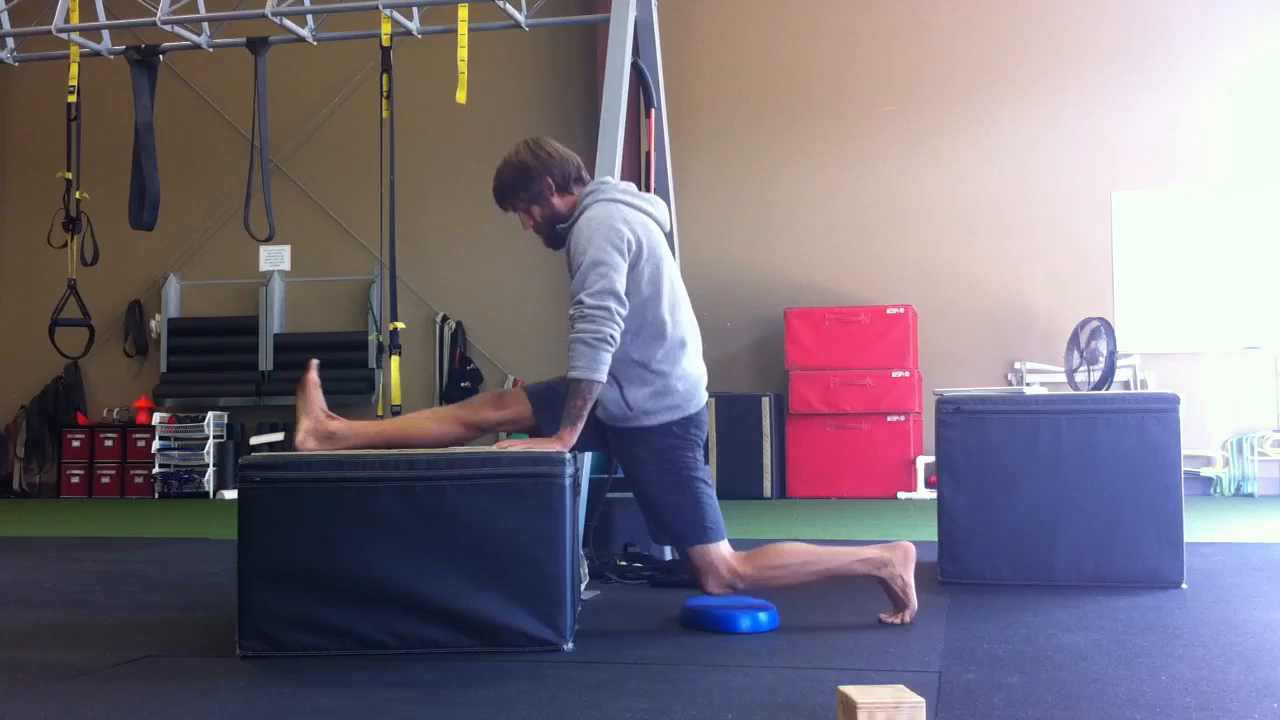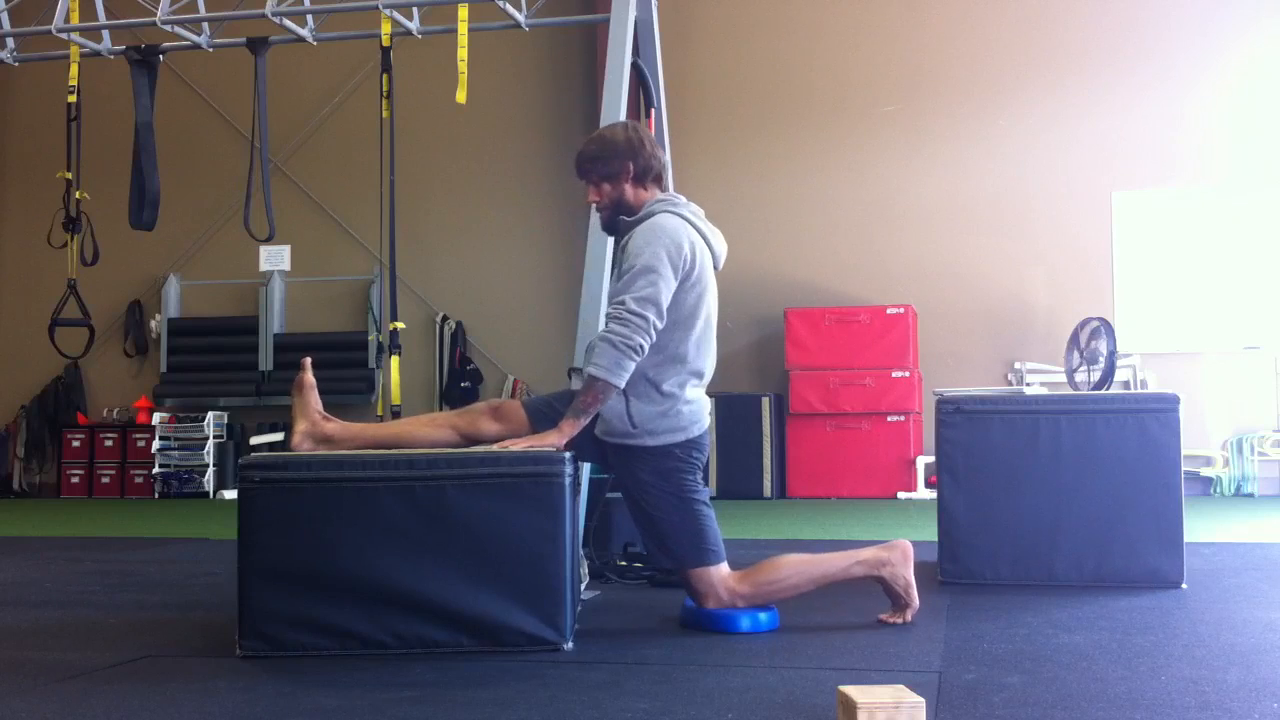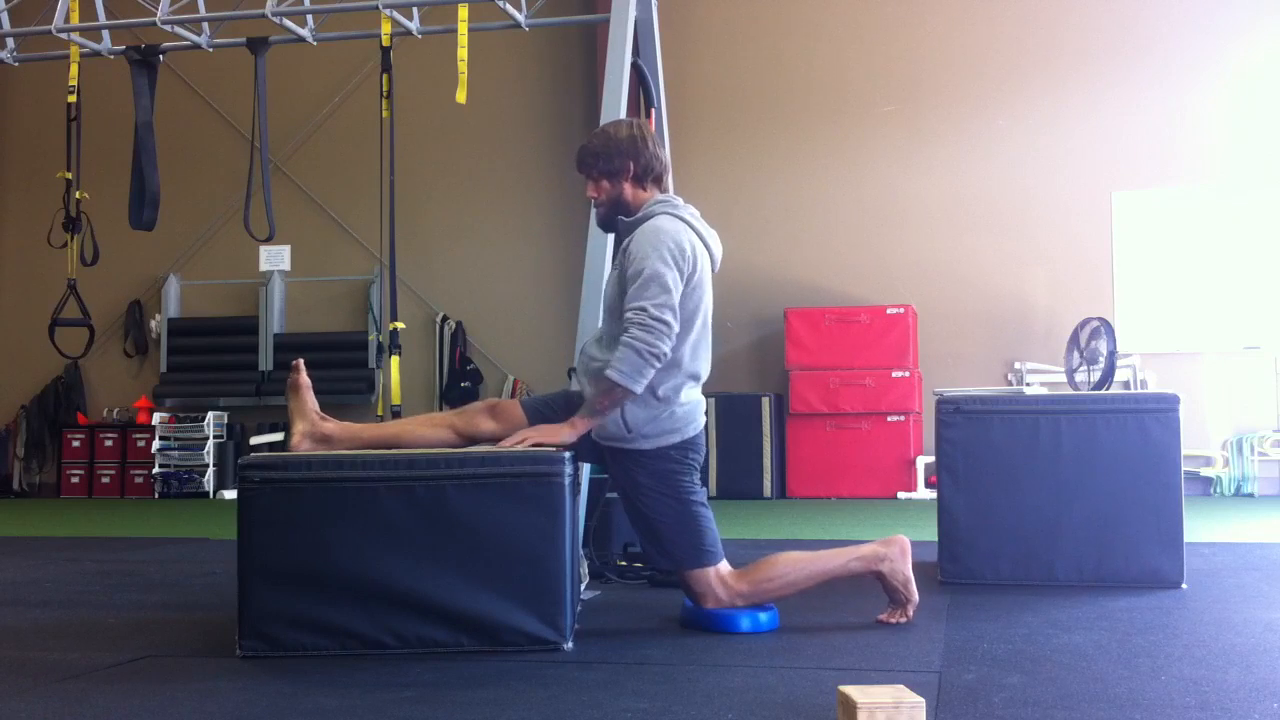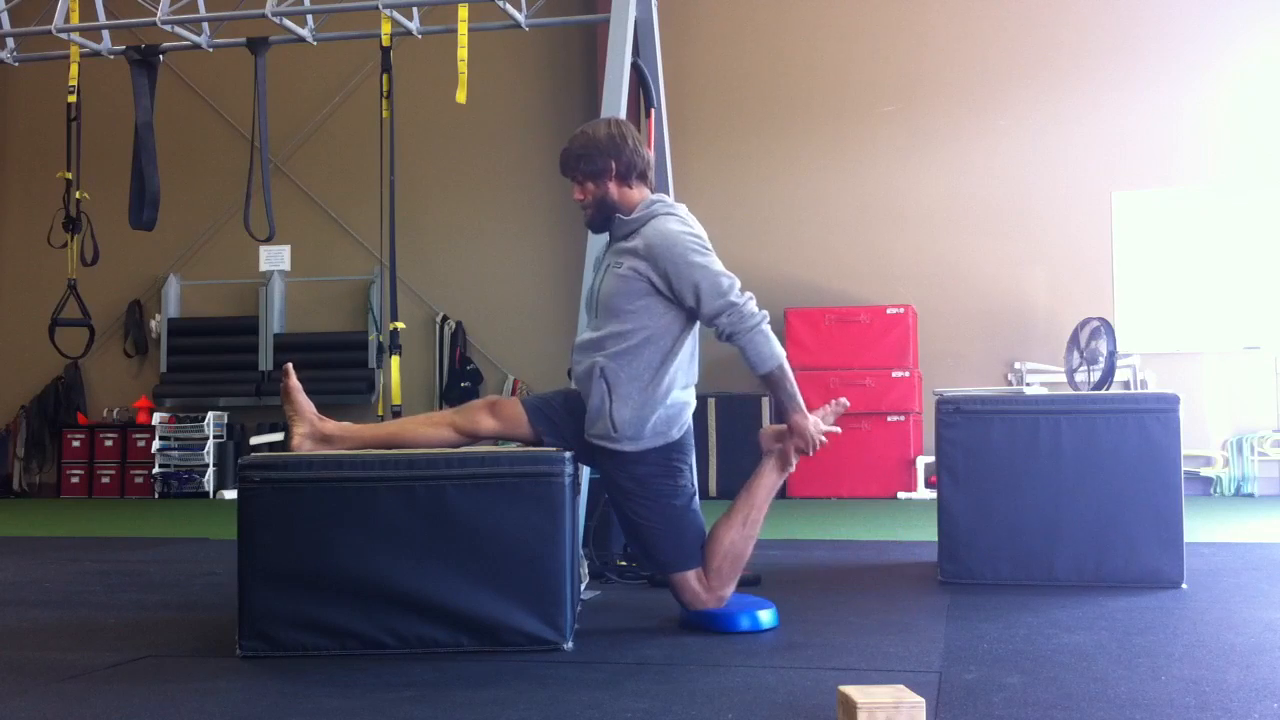
dt=0.7s
person 1, frame 1
left shoulder: (597, 223)
right shoulder: (613, 213)
left elbow: (596, 334)
left wrist: (565, 434)
left hip: (655, 414)
right hip: (637, 397)
left knee: (723, 577)
right knee: (491, 407)
left ankle: (884, 561)
right ankle: (333, 433)
person 1, frame 2
left shoulder: (658, 233)
right shoulder: (667, 228)
left elbow: (622, 342)
left wrist: (562, 430)
left hip: (653, 433)
right hip: (638, 415)
left knee: (720, 594)
right knee: (488, 418)
left ankle: (881, 560)
right ankle: (329, 434)
person 1, frame 3
left shoulder: (658, 235)
right shoulder: (658, 230)
left elbow: (647, 349)
left wrist: (580, 425)
right wrist: (584, 416)
left hip: (648, 434)
right hip: (624, 417)
left knee: (722, 594)
right knee: (486, 417)
left ankle: (879, 557)
right ankle: (328, 434)
person 1, frame 4
left shoulder: (665, 235)
right shoulder: (627, 237)
left elbow: (745, 322)
left wrist: (798, 418)
left hip: (643, 437)
right hip: (598, 414)
left knee: (707, 594)
right knee: (483, 417)
right ankle: (329, 435)
